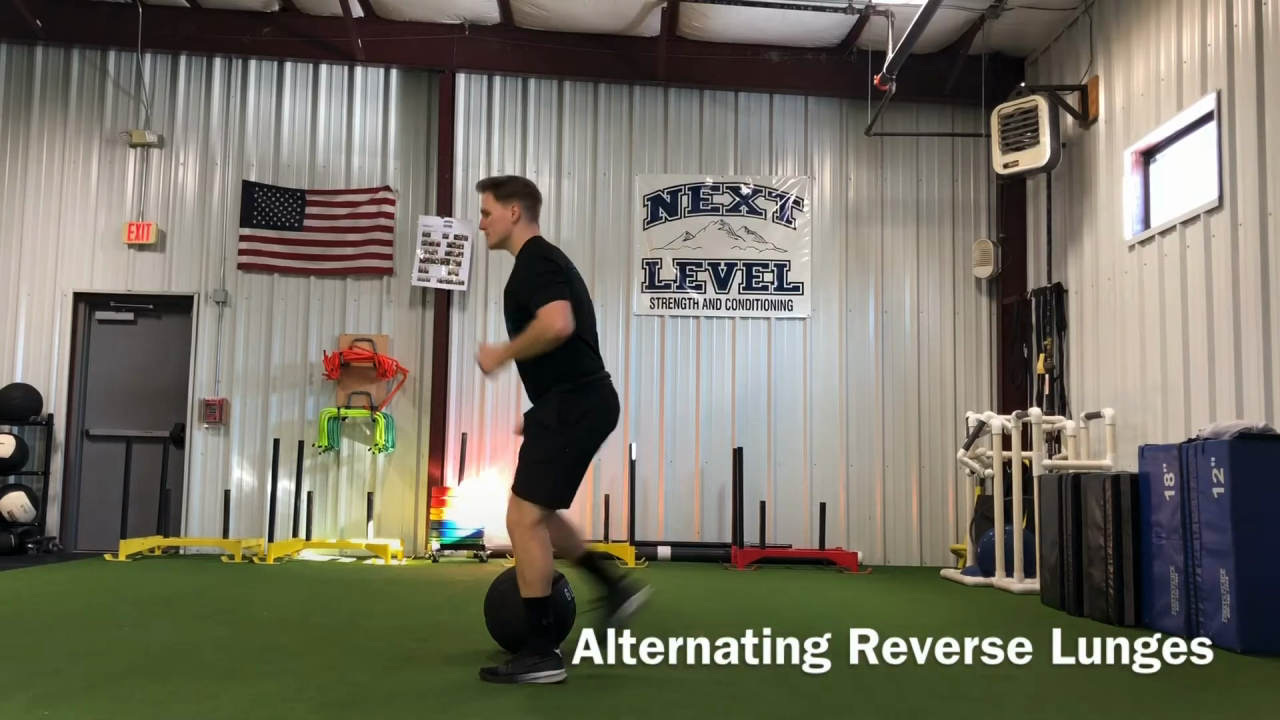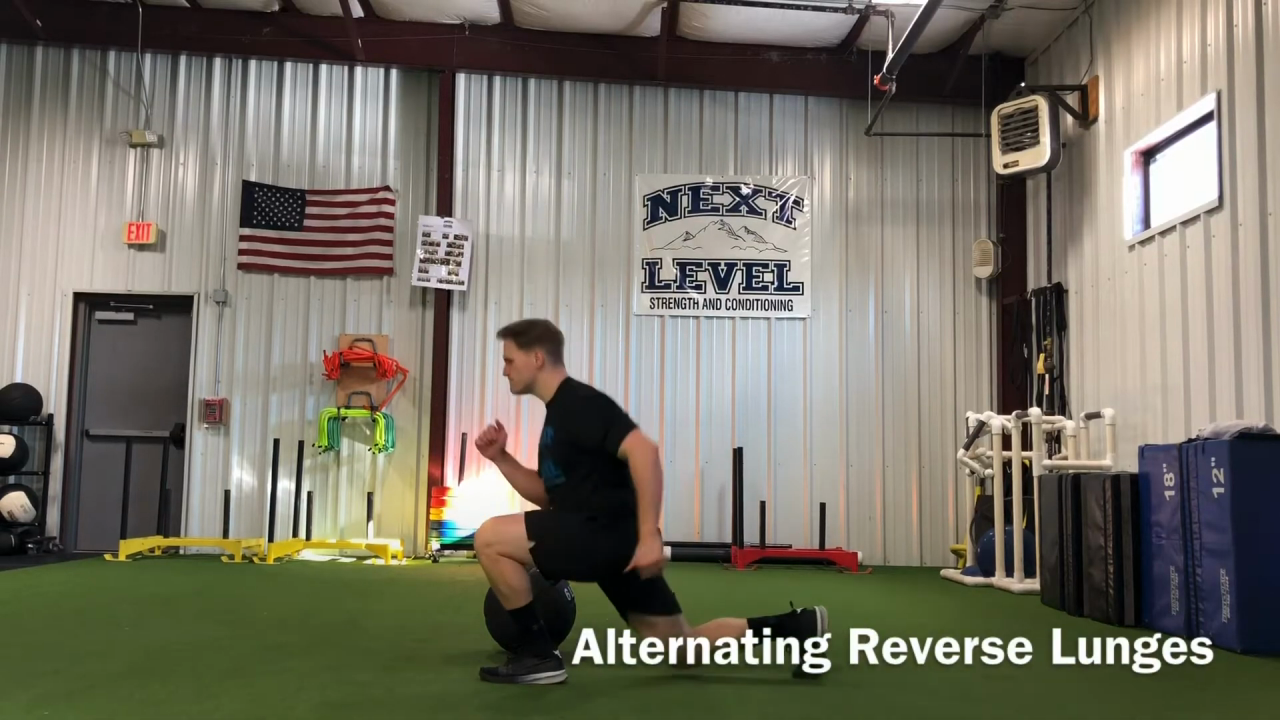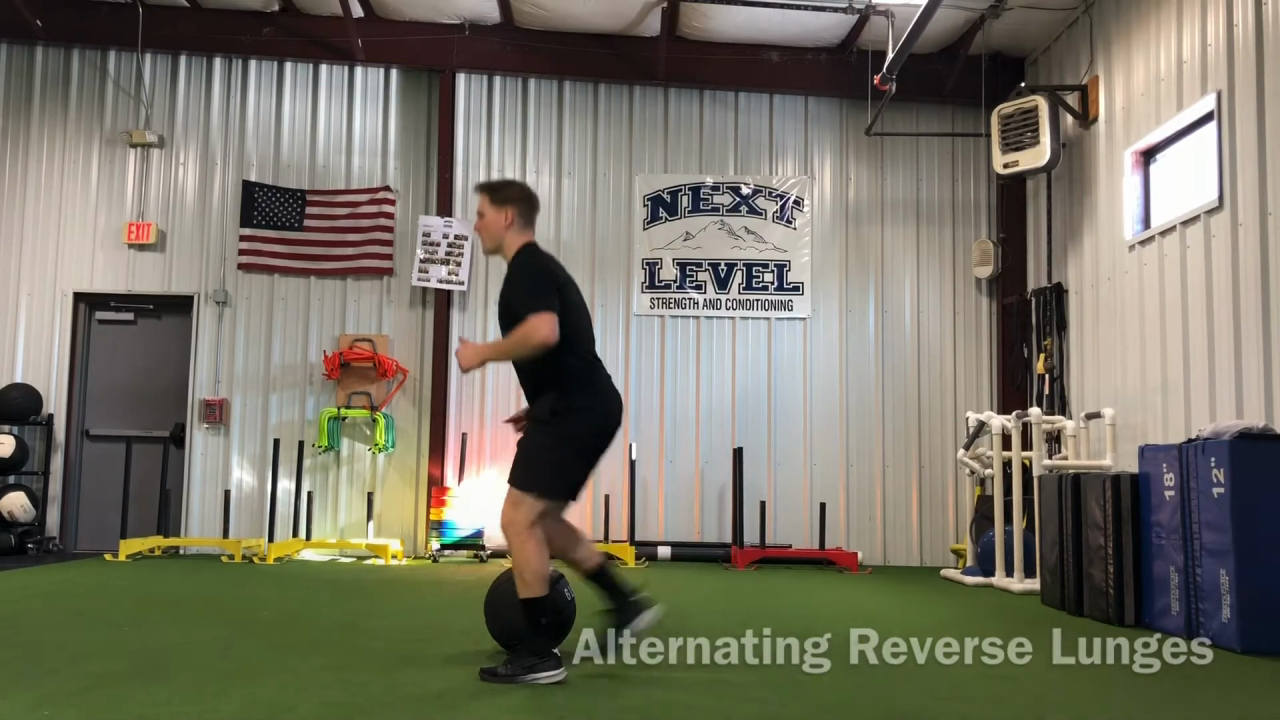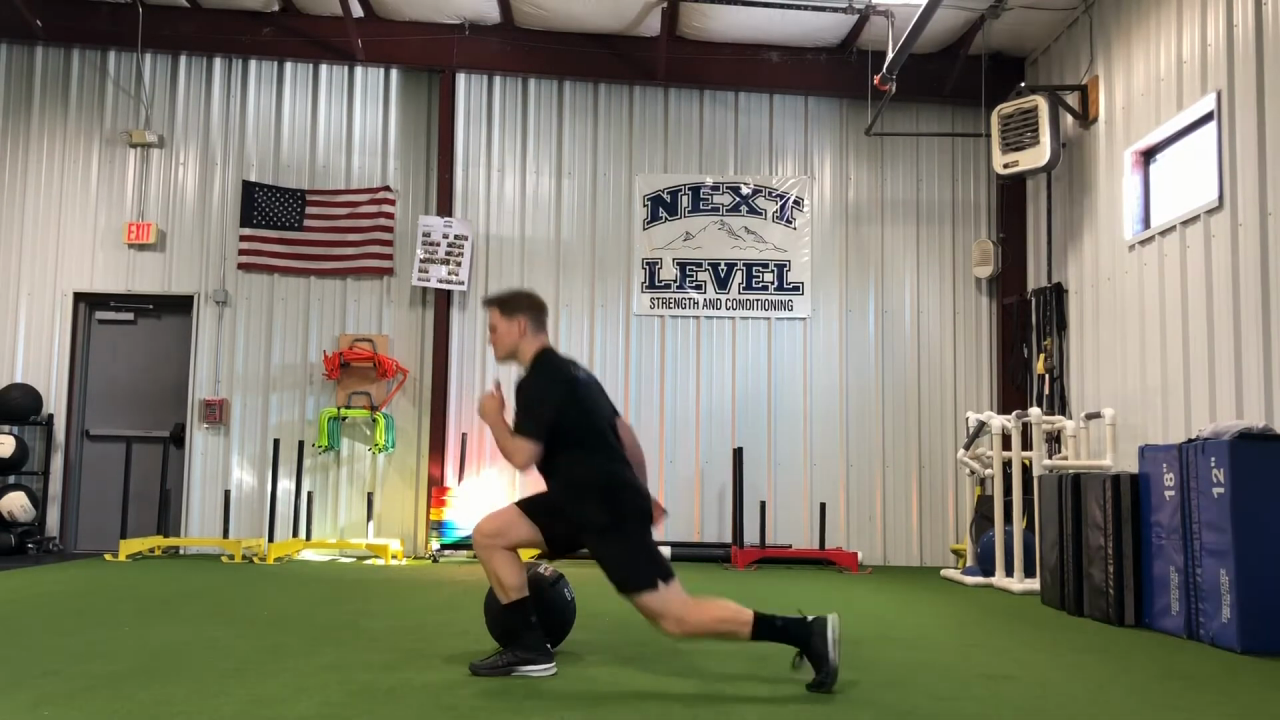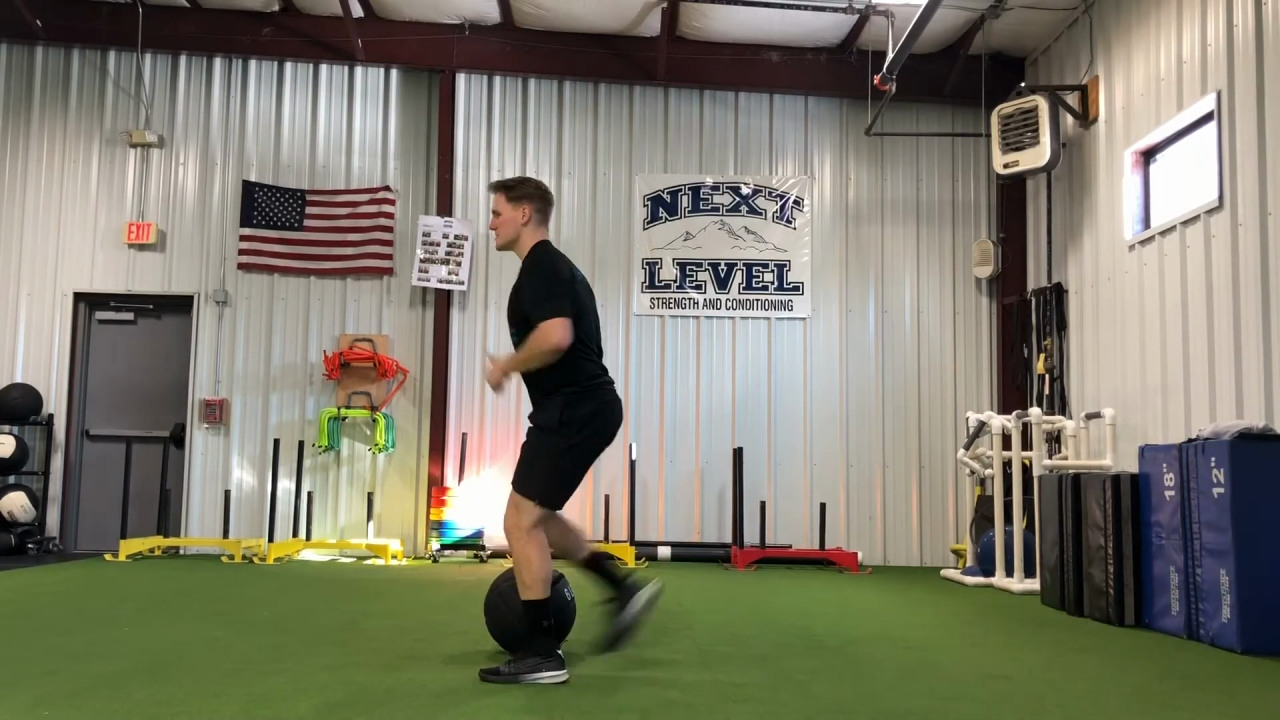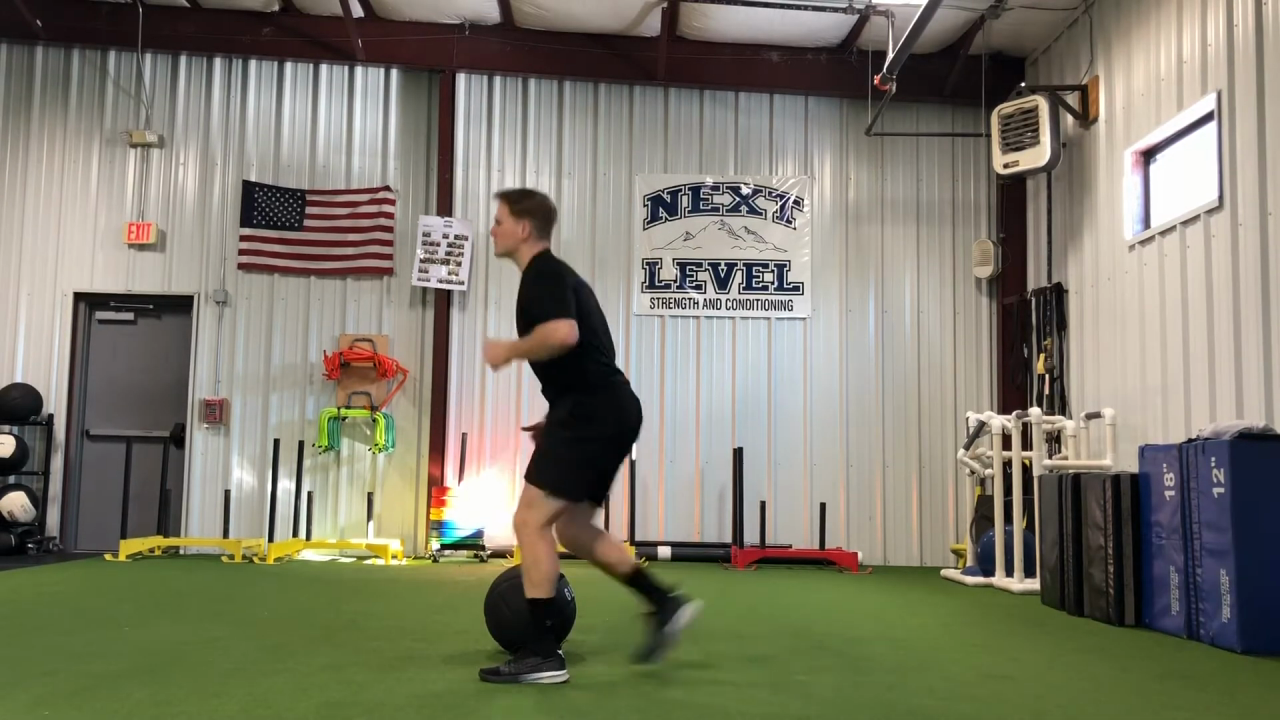
dt=0.5s
person 1, frame 1
left shoulder: (534, 262)
right shoulder: (546, 263)
left elbow: (558, 325)
left wrist: (502, 353)
right wrist: (538, 412)
left hip: (570, 409)
right hip: (573, 407)
left knee: (524, 520)
right knee: (537, 517)
left ankle: (540, 652)
right ankle: (614, 587)
person 1, frame 2
left shoulder: (580, 404)
right shoulder: (558, 414)
left elbow: (644, 451)
right elbow: (544, 492)
left wrist: (649, 534)
right wrist: (501, 458)
left hip: (606, 532)
right hip: (605, 533)
left knee: (490, 540)
right knee: (681, 642)
left ankle: (538, 653)
right ankle: (800, 627)
person 1, frame 3
left shoulder: (530, 269)
right shoulder: (535, 269)
left elbow: (544, 333)
left wrist: (482, 353)
right wrist: (538, 407)
left hip: (574, 410)
right hip: (584, 408)
left knee: (520, 523)
right knee: (542, 524)
left ankle: (540, 653)
right ankle: (625, 602)
person 1, frame 4
left shoulder: (543, 379)
right shoulder: (563, 371)
left elbow: (522, 455)
right elbow: (624, 432)
left wrist: (493, 417)
right wrist: (643, 493)
left hip: (608, 509)
right hip: (586, 502)
left knee: (679, 615)
right knee: (489, 536)
left ankle: (806, 633)
right ankle: (529, 647)
person 1, frame 5
left shoulder: (540, 268)
right shoulder: (551, 267)
left elbow: (556, 337)
left wrist: (507, 365)
left hip: (571, 415)
right hip: (578, 413)
left knee: (521, 527)
right knee: (537, 521)
left ankle: (542, 653)
right ankle: (623, 589)
person 1, frame 6
left shoulder: (541, 276)
right shoulder: (555, 275)
left elbow: (563, 333)
left wrist: (509, 351)
right wrist: (556, 419)
left hip: (594, 416)
right hip: (608, 413)
left knee: (531, 523)
right knee: (575, 529)
left ankle: (540, 654)
right ankle: (665, 603)
